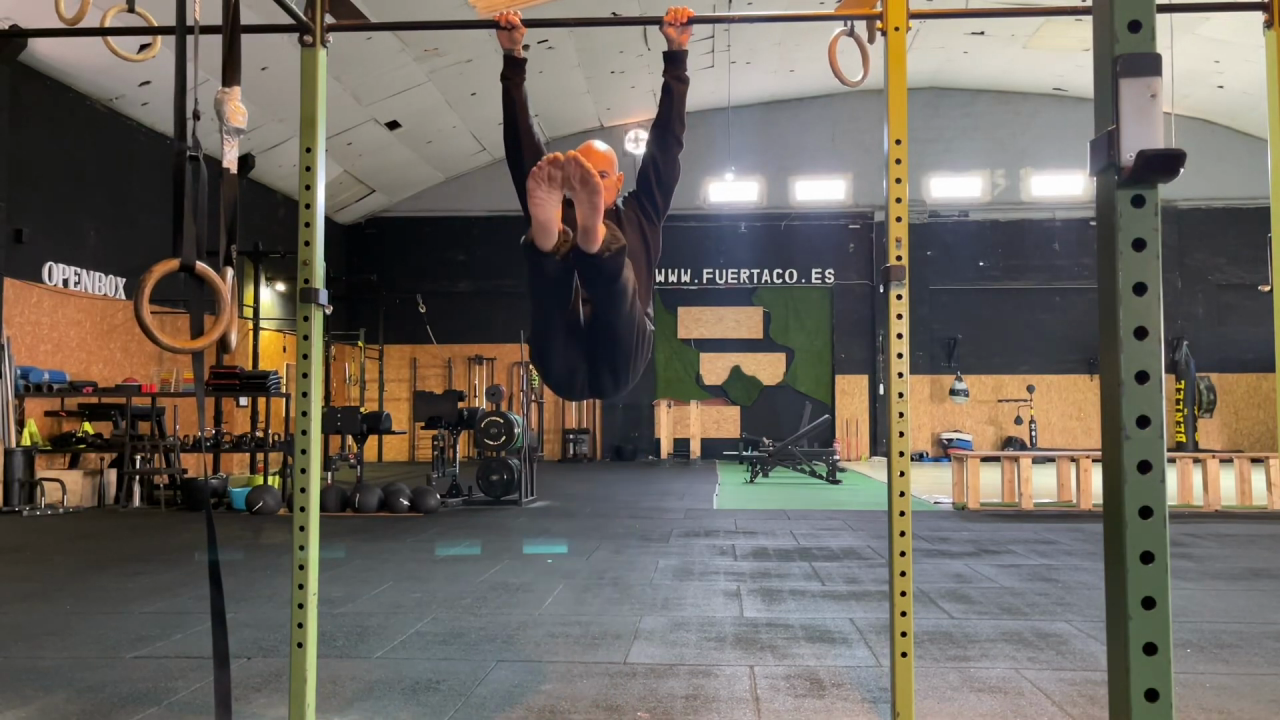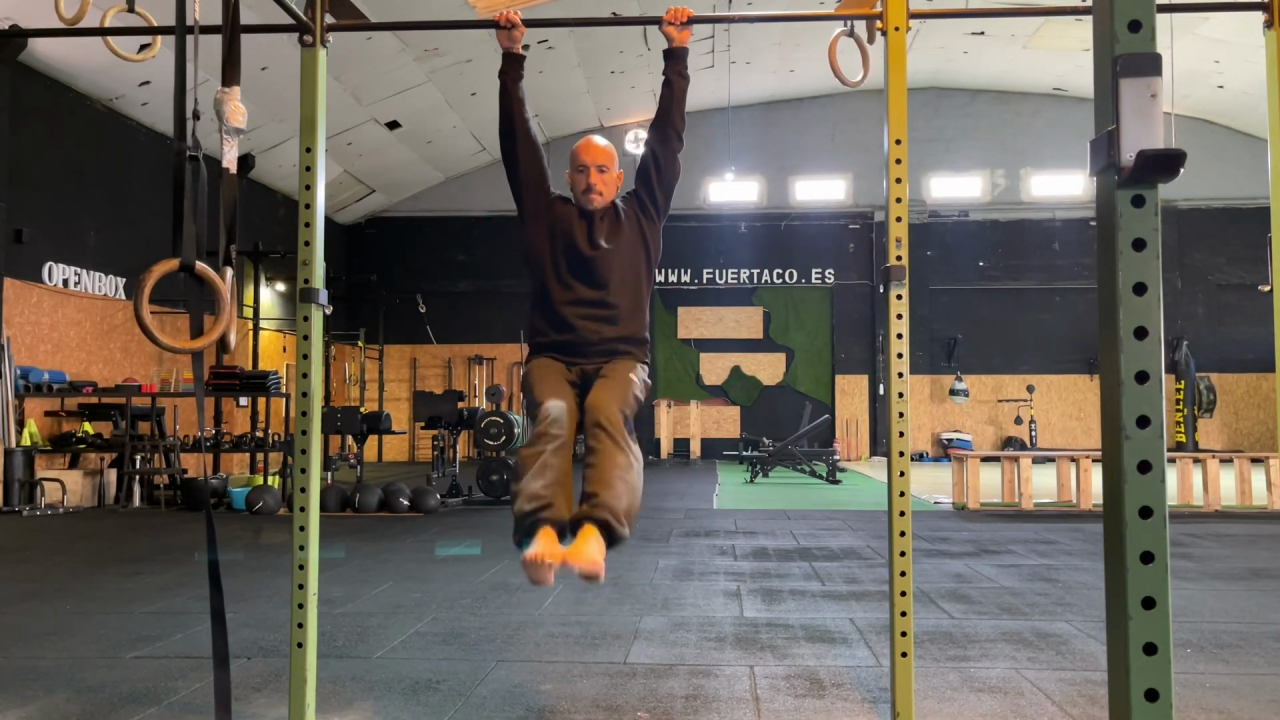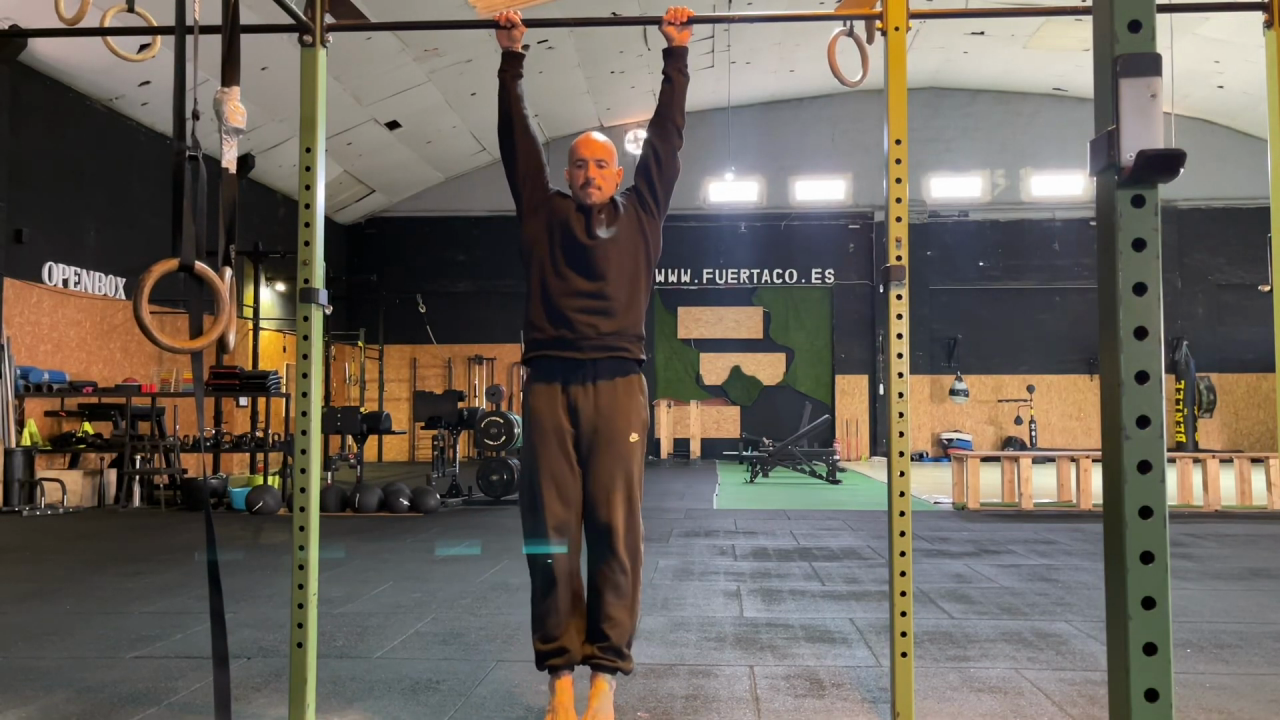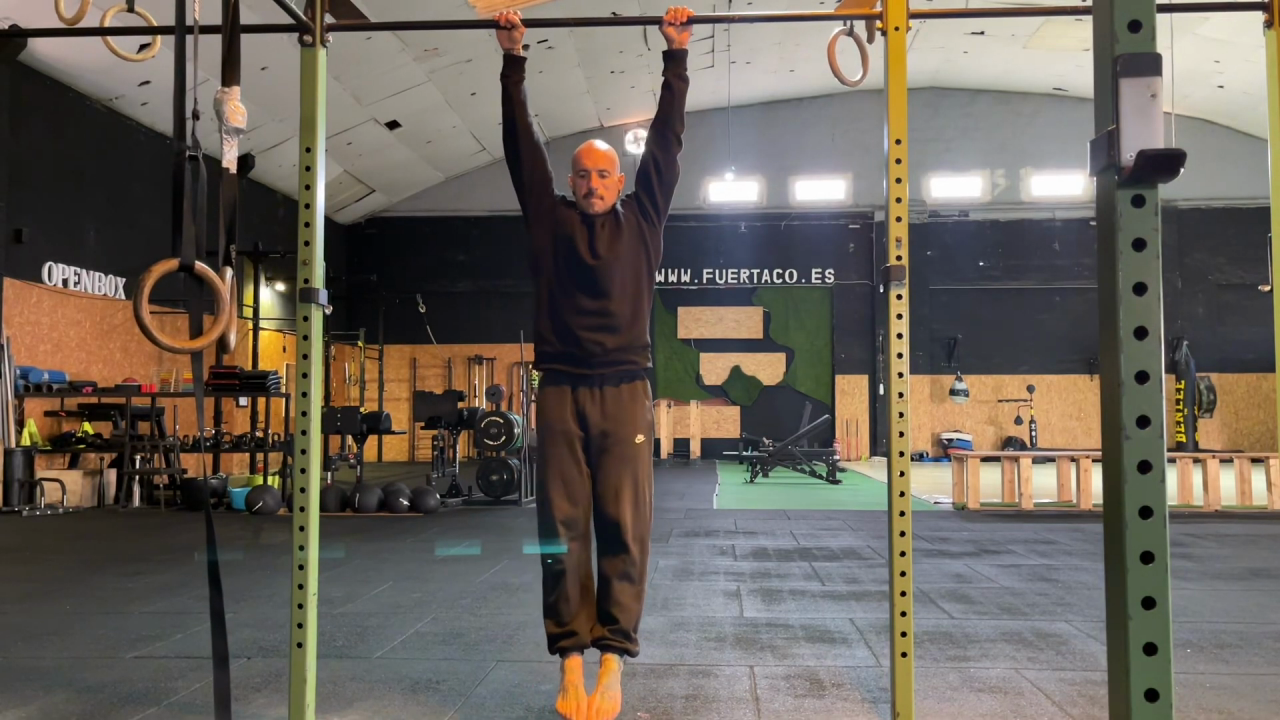
dt=0.4s
person 1, frame 1
left shoulder: (640, 214)
right shoulder: (552, 206)
left elbow: (667, 141)
right elbow: (520, 143)
left wrist: (677, 55)
right wrist: (512, 58)
left hip: (620, 350)
right hip: (562, 358)
left knee: (613, 277)
left ankle: (594, 240)
right ankle: (549, 234)
person 1, frame 2
left shoulder: (640, 214)
right shoulder: (546, 211)
left elbow: (666, 138)
right elbow: (516, 140)
left wrist: (677, 60)
right wrist: (511, 59)
left hip: (619, 357)
right hip: (553, 357)
left knee: (609, 425)
right knee: (550, 423)
left ankle: (592, 536)
right ankle: (544, 537)
person 1, frame 3
left shoulder: (640, 211)
right shoulder: (544, 211)
left elbow: (666, 137)
right elbow: (515, 138)
right wrist: (511, 57)
left hip: (618, 384)
right hip: (551, 383)
left knee: (616, 531)
right knee: (551, 533)
person 1, frame 4
left shoulder: (641, 218)
right shoulder: (549, 218)
left elbow: (666, 140)
right elbow: (520, 142)
right wrist: (513, 59)
left hip: (625, 390)
right hip: (562, 390)
left knee: (624, 528)
right knee: (563, 529)
left ankle: (612, 661)
right ankle: (571, 661)
